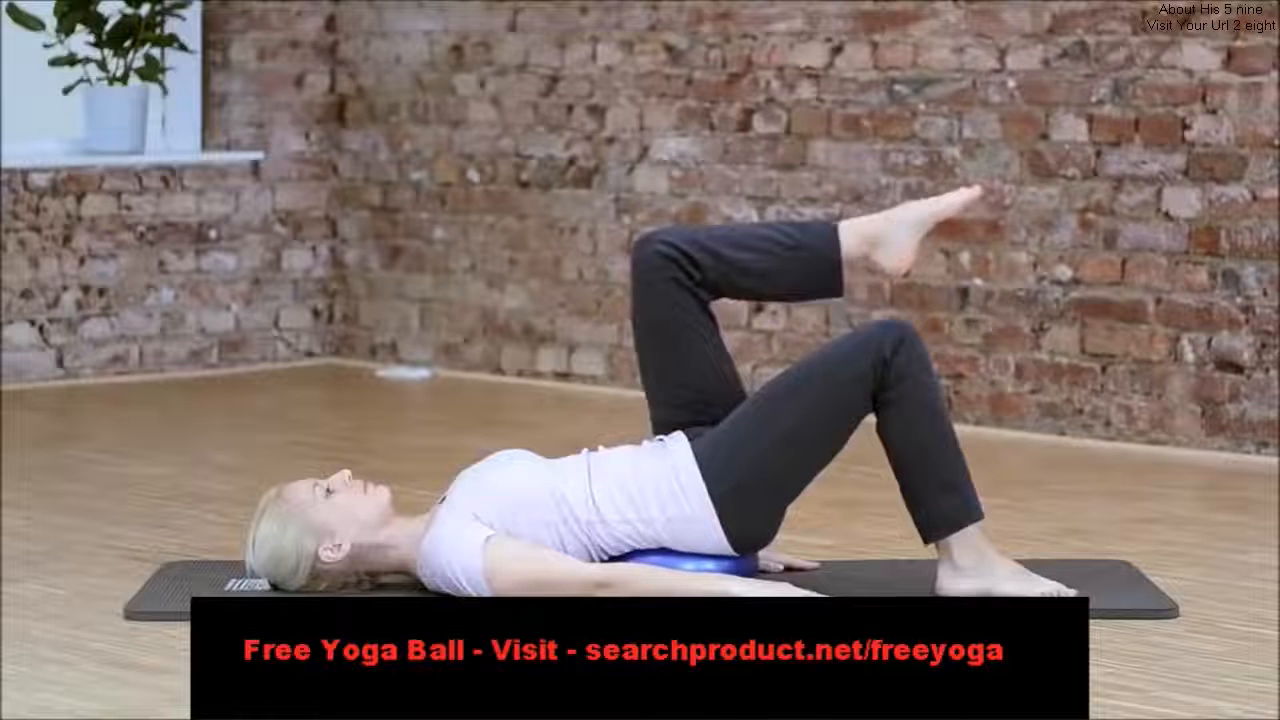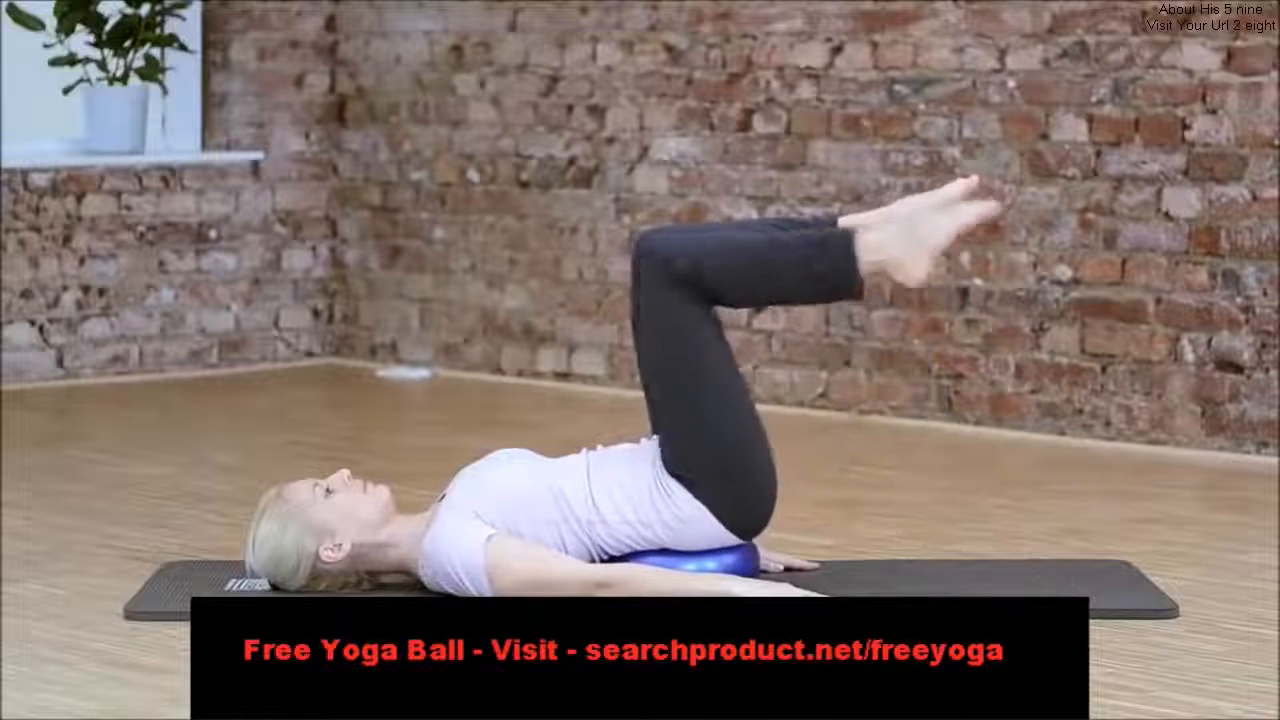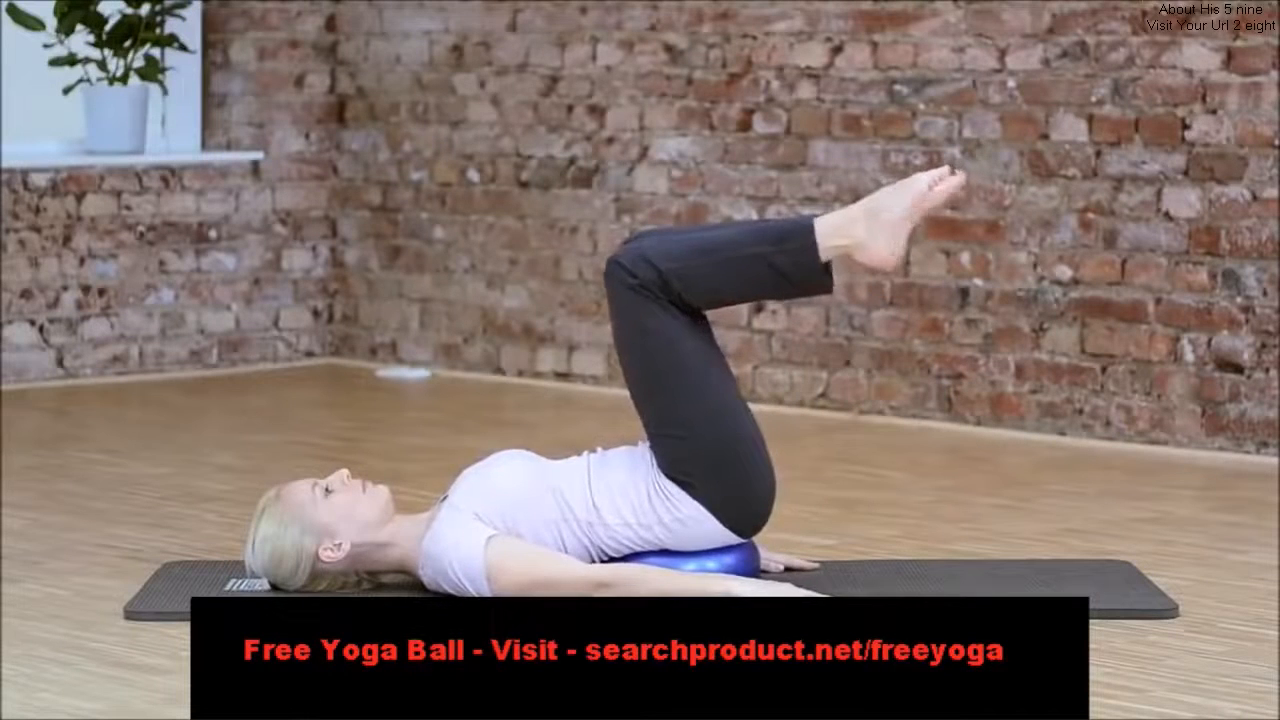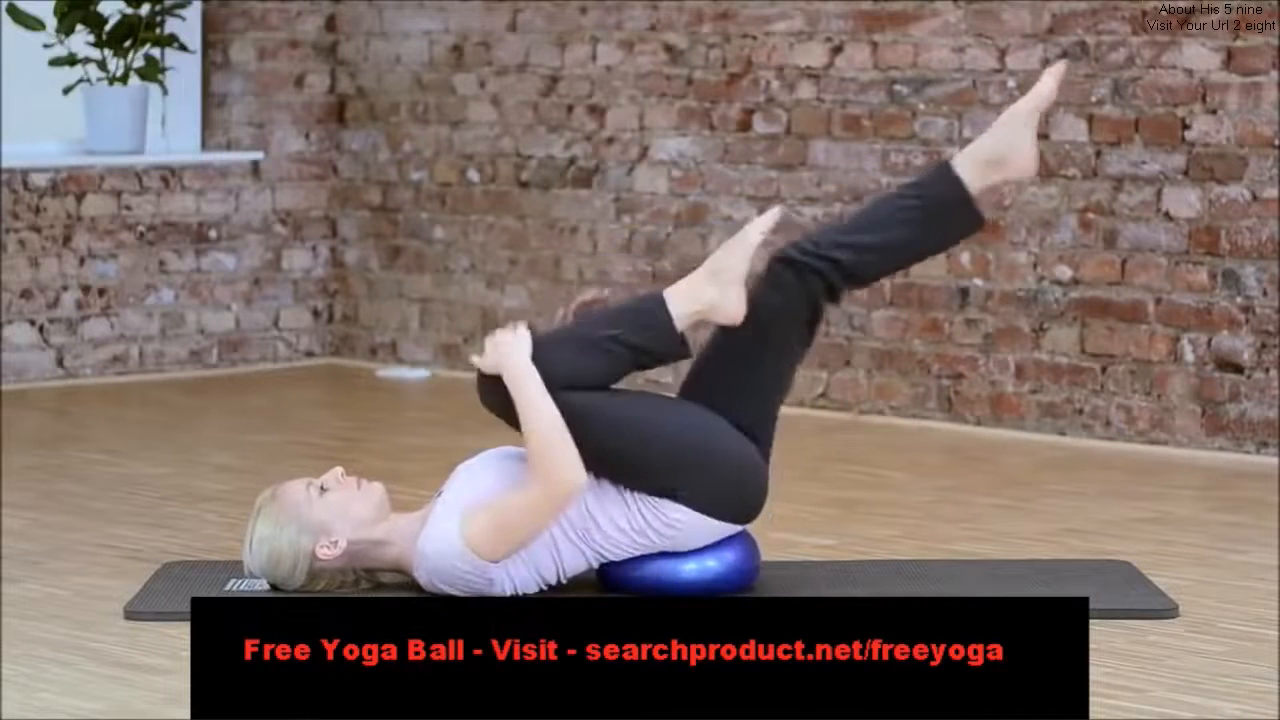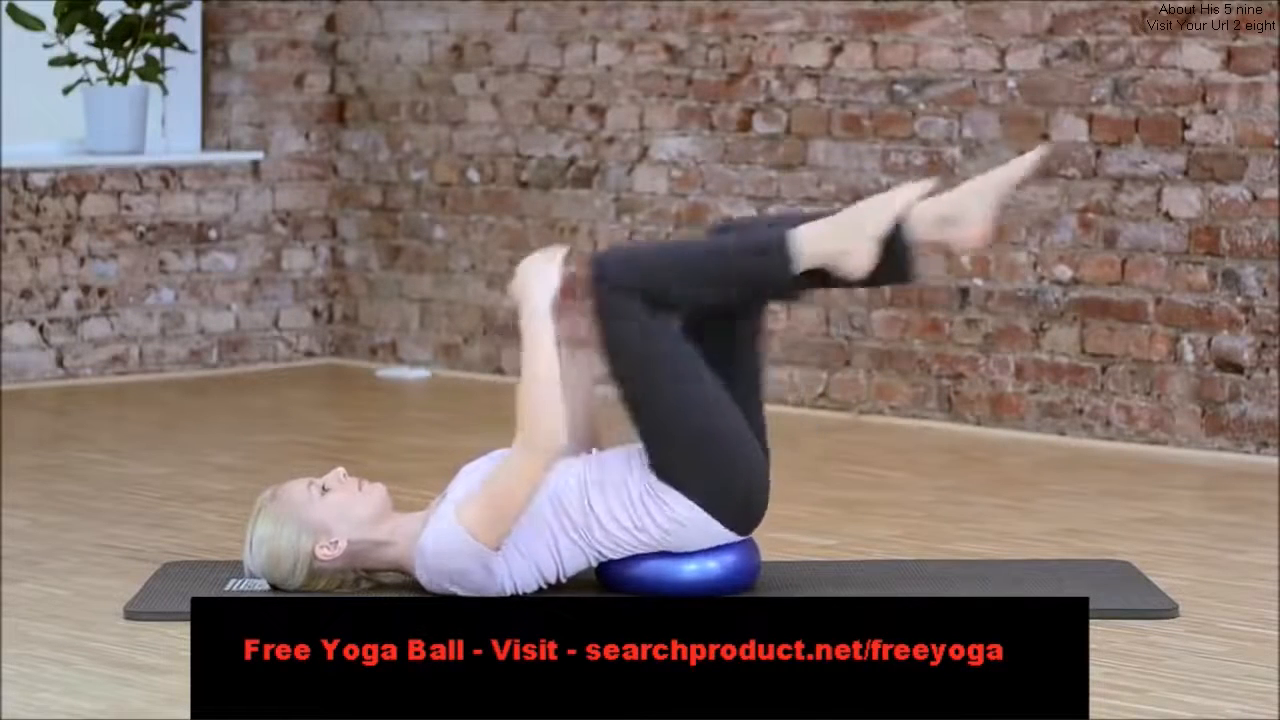
dt=1s
person 1, frame 1
left shoulder: (449, 515)
right shoulder: (448, 555)
right elbow: (598, 581)
right wrist: (746, 591)
left hip: (685, 458)
right hip: (715, 489)
left knee: (663, 256)
right knee: (886, 348)
left ankle: (867, 239)
right ankle: (965, 558)
person 1, frame 2
left shoulder: (450, 515)
right shoulder: (448, 551)
right elbow: (598, 582)
right wrist: (746, 592)
left hip: (682, 485)
right hip: (711, 493)
left knee: (660, 257)
right knee: (668, 264)
left ankle: (871, 233)
right ankle: (883, 250)
person 1, frame 3
left shoulder: (448, 519)
right shoulder: (447, 554)
right elbow: (598, 583)
right wrist: (743, 589)
left hip: (689, 493)
right hip: (710, 492)
left knee: (647, 262)
right knee: (638, 273)
left ankle: (845, 239)
right ankle: (845, 232)
person 1, frame 4
left shoulder: (441, 521)
right shoulder: (449, 554)
right elbow: (565, 484)
left wrist: (588, 345)
right wrist: (518, 365)
left hip: (699, 471)
right hip: (710, 487)
left knee: (804, 268)
right knee: (506, 377)
left ankle: (976, 168)
right ankle: (696, 299)
person 1, frame 5
left shoulder: (439, 523)
right shoulder: (447, 553)
left elbow: (571, 448)
right elbow: (543, 450)
left wrist: (566, 337)
right wrist: (535, 314)
left hip: (689, 484)
right hip: (710, 494)
left knee: (741, 252)
right knee: (618, 274)
left ankle: (935, 220)
right ankle: (826, 240)
